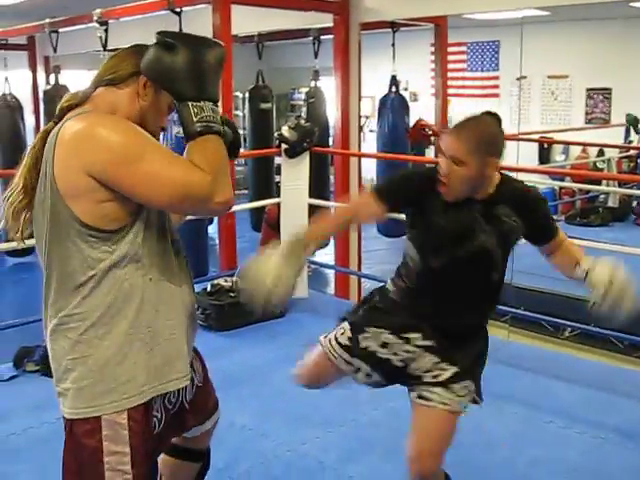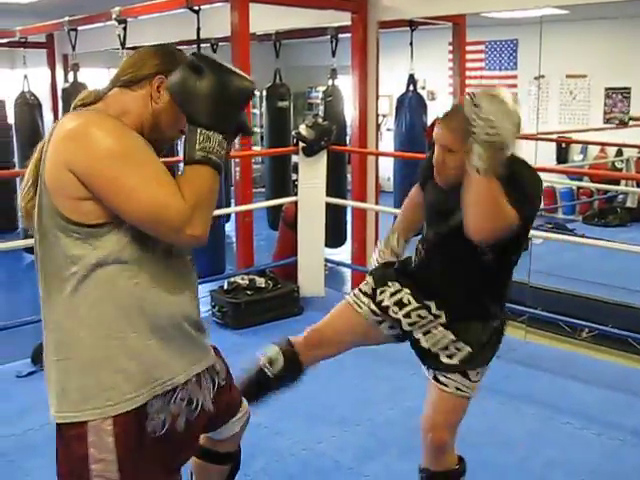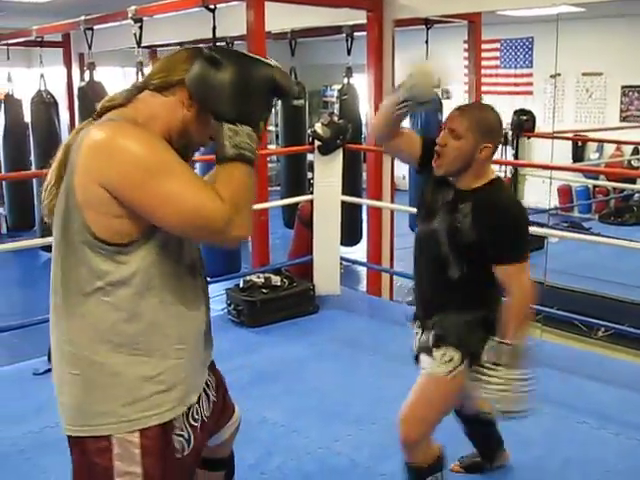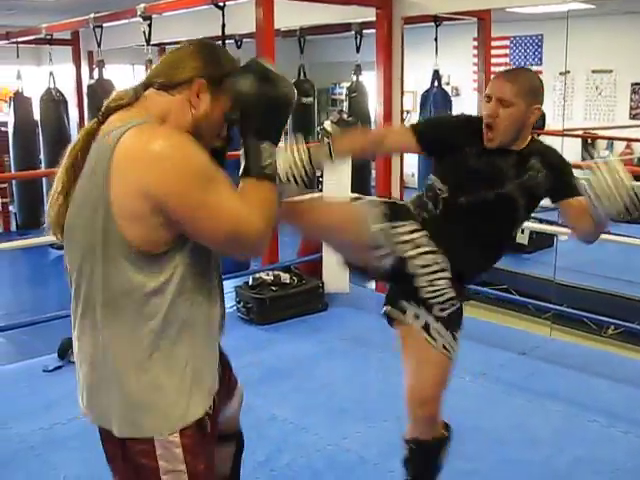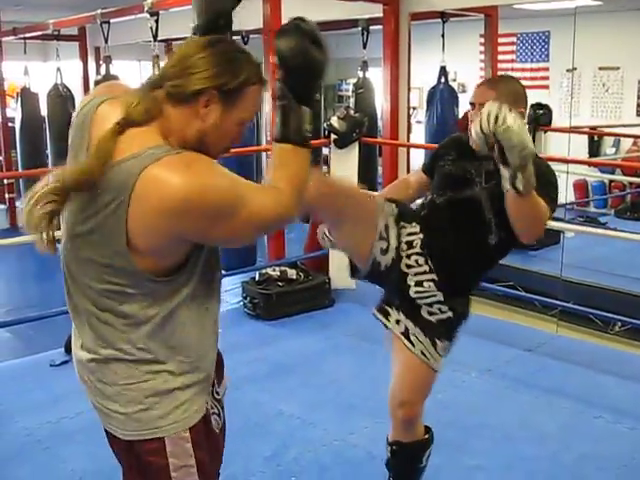
dt=0.3s
person 1, frame 1
left shoulder: (90, 136)
right shoulder: (96, 134)
left elbow: (169, 197)
right elbow: (211, 195)
left wrist: (207, 140)
right wrist: (198, 101)
right hip: (114, 371)
left knee: (198, 427)
person 1, frame 2
left shoulder: (112, 140)
right shoulder: (89, 133)
left elbow: (169, 209)
right elbow: (189, 225)
left wrist: (211, 135)
right wrist: (207, 130)
right hip: (115, 376)
left knee: (228, 423)
person 1, frame 3
left shoulder: (129, 139)
right shoulder: (117, 145)
left elbow: (201, 202)
right elbow: (229, 225)
left wrist: (246, 122)
right wrist: (237, 124)
right hip: (125, 394)
left knee: (219, 434)
person 1, frame 4
left shoulder: (117, 133)
right shoulder: (159, 151)
right elbow: (251, 236)
left wrist: (231, 143)
right wrist: (262, 138)
right hip: (149, 386)
left knee: (225, 418)
person 1, frame 5
left shoulder: (103, 103)
right shoulder: (178, 186)
right elbow: (281, 205)
left wrist: (212, 30)
right wrist: (296, 101)
left hip: (130, 351)
right hip: (151, 383)
person 2, frame 1
left shoulder: (521, 203)
right shoulder: (419, 183)
left elbow: (560, 250)
right elbow: (350, 210)
left wrist: (594, 271)
right wrist: (292, 250)
left hip: (456, 342)
right hip: (398, 312)
right knee: (309, 377)
person 2, frame 2
left shoulder: (520, 181)
right shoulder: (439, 165)
left elbow: (483, 230)
left wrist: (485, 157)
right wrist: (392, 242)
left hip: (468, 319)
right hip: (411, 285)
left knee: (438, 437)
right knee: (314, 343)
person 2, frame 3
left shoulder: (499, 210)
right shoulder: (436, 162)
left elbow: (520, 293)
right elbow: (381, 133)
left wrist: (505, 359)
right wrist: (401, 100)
left hip: (468, 325)
right hip: (433, 314)
left knee: (411, 430)
right knee: (453, 394)
person 2, frame 4
left shoulder: (547, 165)
right shoulder: (456, 131)
left elbow: (584, 228)
right elbow: (381, 138)
left wrist: (604, 207)
right wrist: (315, 153)
left hip: (439, 282)
right hip: (405, 238)
left knee: (424, 409)
right knee: (302, 214)
person 2, frame 5
left shoulder: (535, 172)
right shoulder: (454, 148)
left elbow: (530, 231)
left wrist: (516, 163)
right wrist: (366, 206)
left hip: (444, 293)
right hip: (405, 243)
left knee: (405, 407)
right knee: (316, 189)
